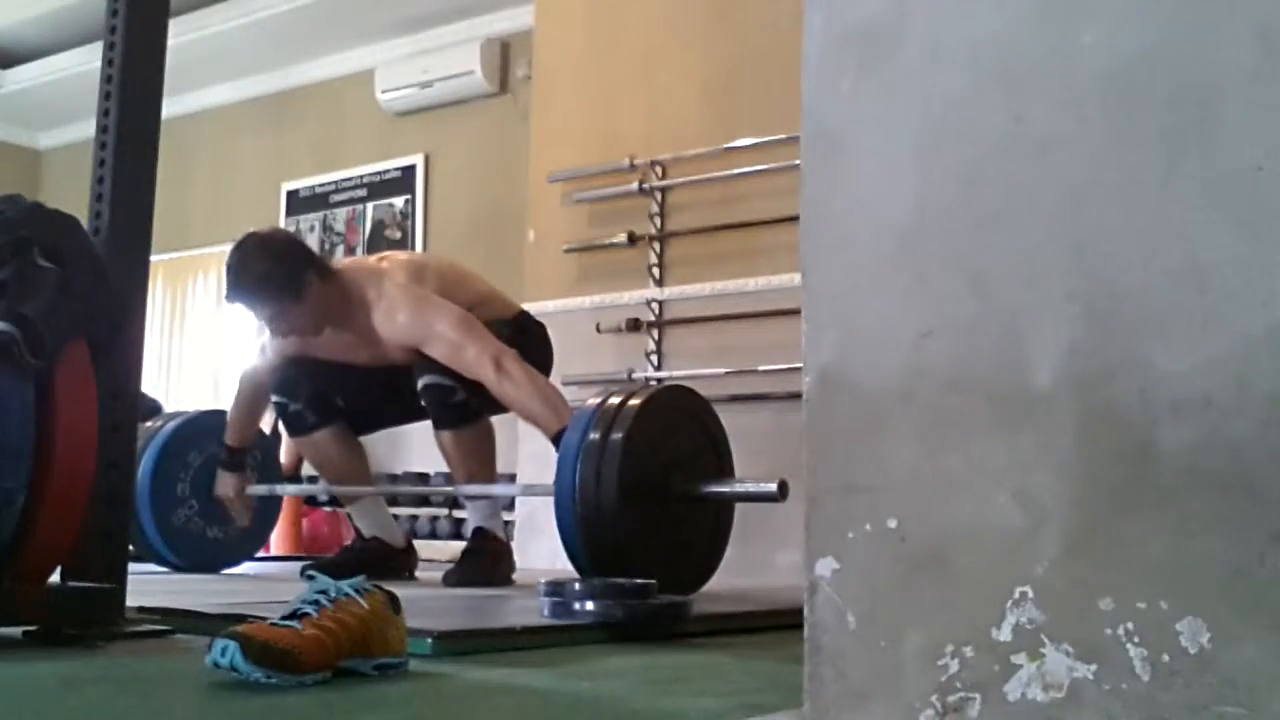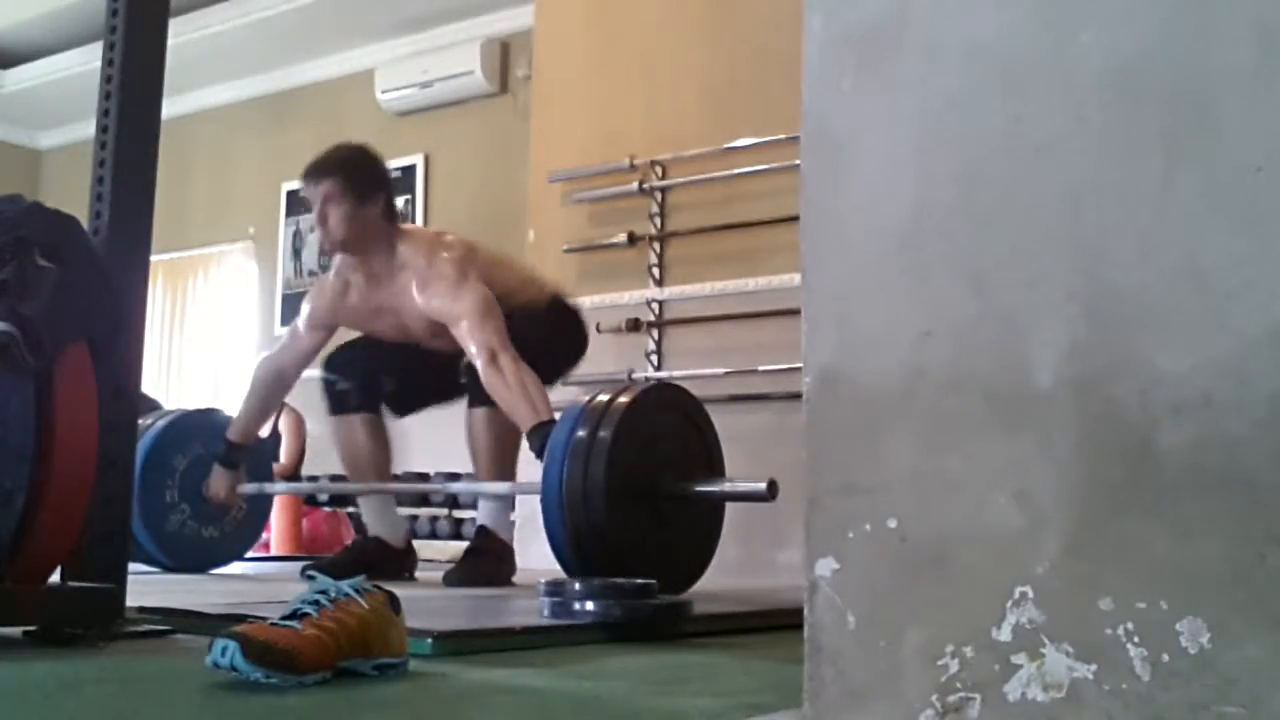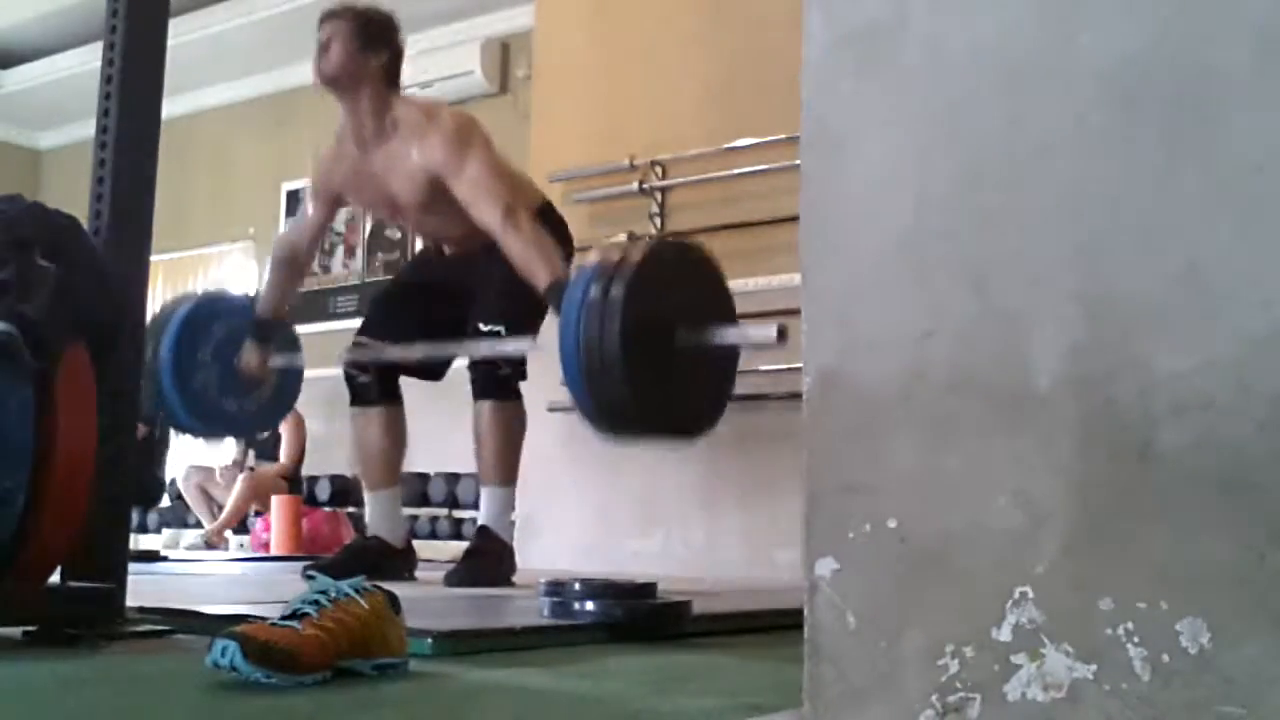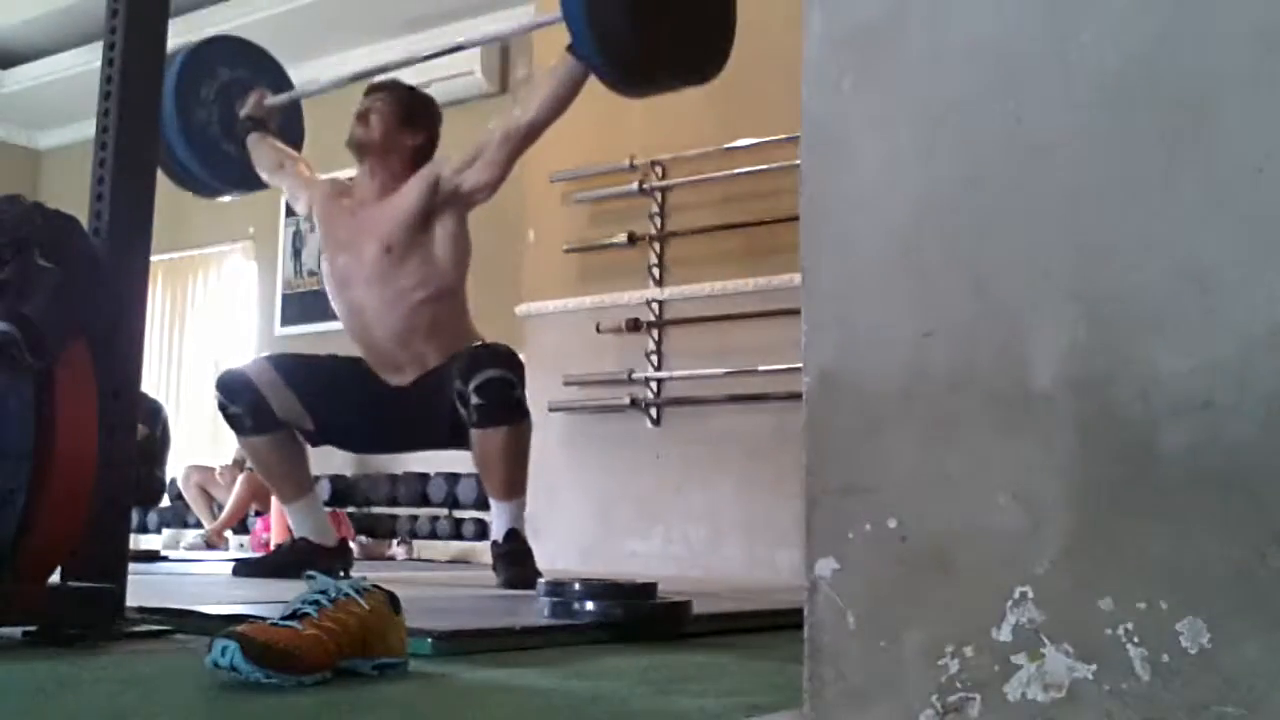
dt=1s
person 1, frame 1
left shoulder: (398, 307)
right shoulder: (299, 326)
left elbow: (498, 368)
right elbow: (255, 383)
right wrist: (232, 464)
left knee: (441, 380)
right knee: (293, 393)
left ankle: (488, 539)
right ankle: (384, 541)
person 1, frame 2
left shoulder: (436, 271)
right shoulder: (337, 290)
left elbow: (494, 361)
right elbow: (278, 368)
right wrist: (230, 458)
left hip: (542, 332)
left knee: (479, 368)
right knee: (346, 375)
left ankle: (494, 538)
right ankle: (387, 539)
person 1, frame 3
left shoulder: (436, 136)
right shoulder: (338, 157)
left elbow: (508, 221)
right elbow: (295, 248)
left wrist: (561, 299)
right wrist: (261, 334)
left hip: (515, 243)
right hip: (453, 252)
left knee: (491, 359)
right knee: (368, 364)
left ankle: (494, 540)
right ankle: (385, 540)
person 1, frame 4
left shoulder: (434, 192)
right shoulder: (326, 203)
left elbow: (521, 125)
right elbow: (277, 166)
right wrist: (254, 126)
left hip: (459, 391)
right hip: (383, 394)
left knee: (491, 375)
right knee: (242, 390)
left ankle: (509, 543)
right ankle: (318, 542)
